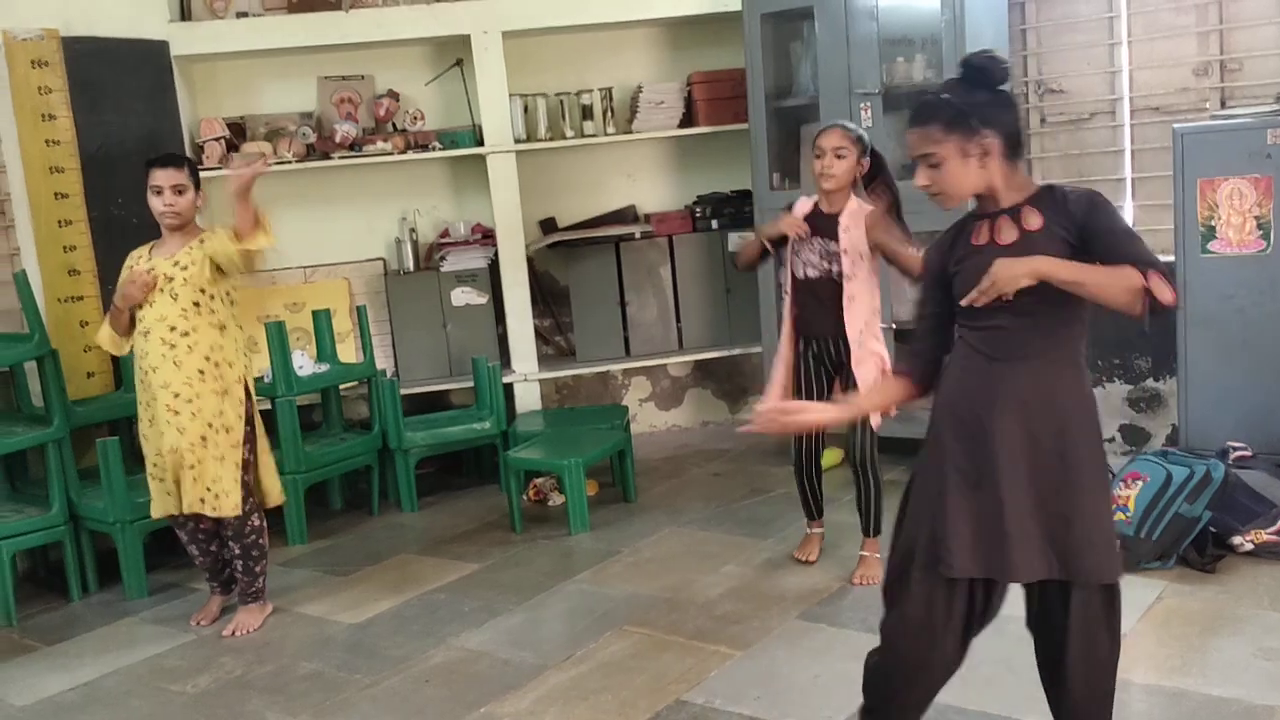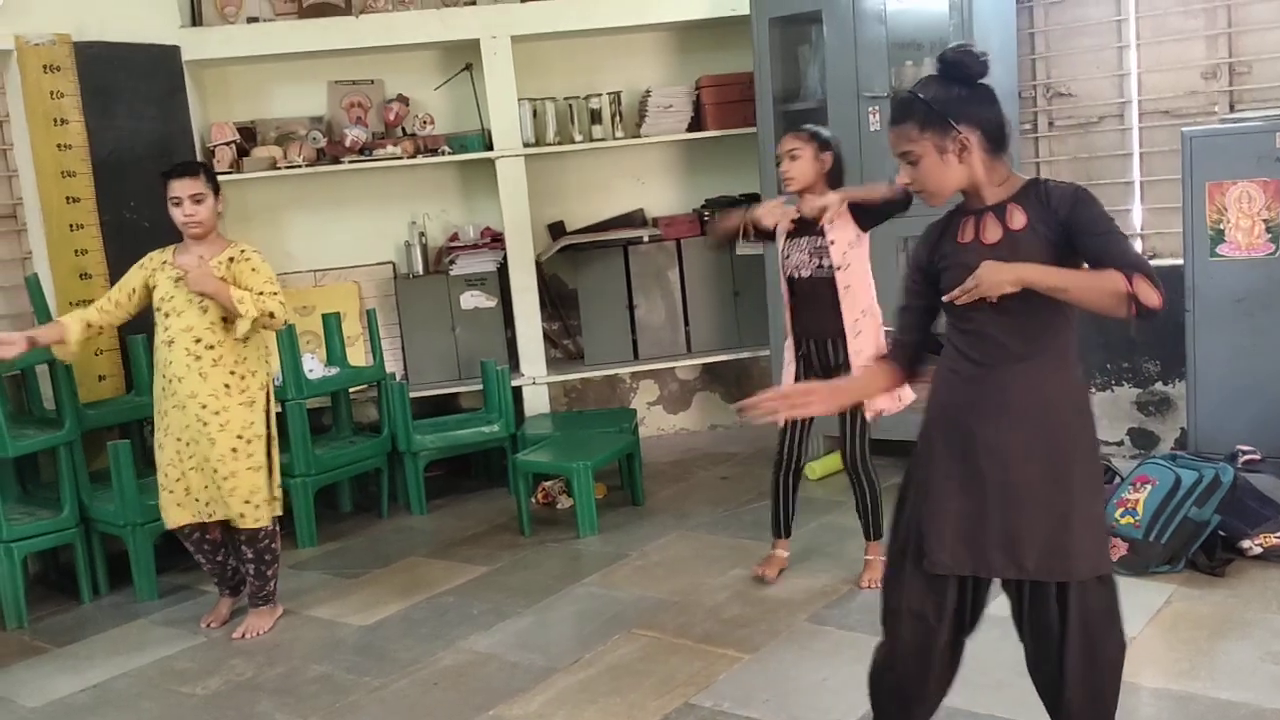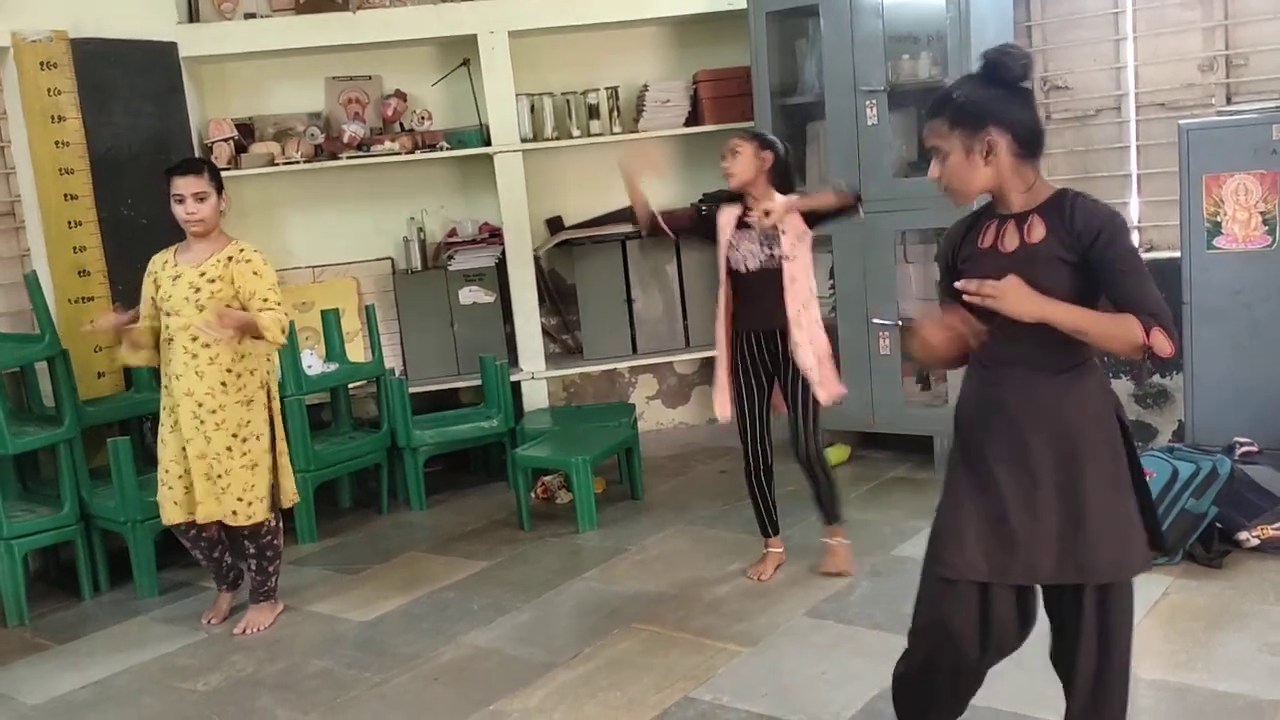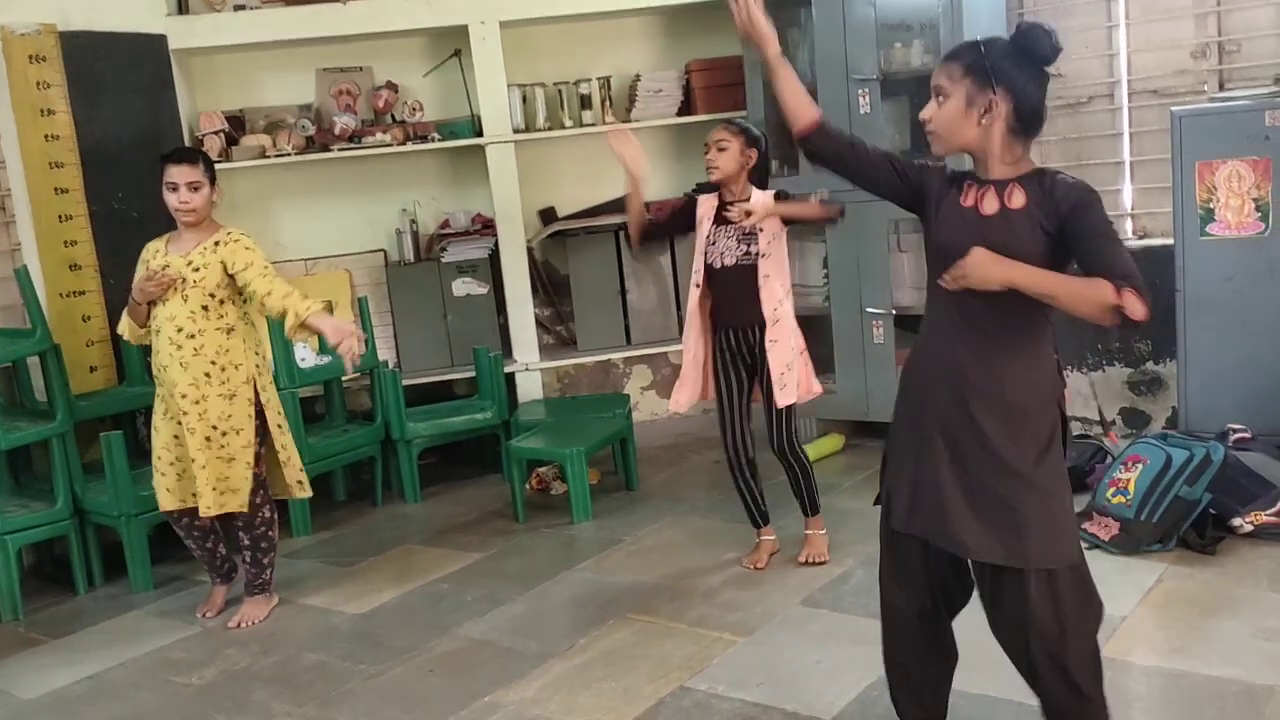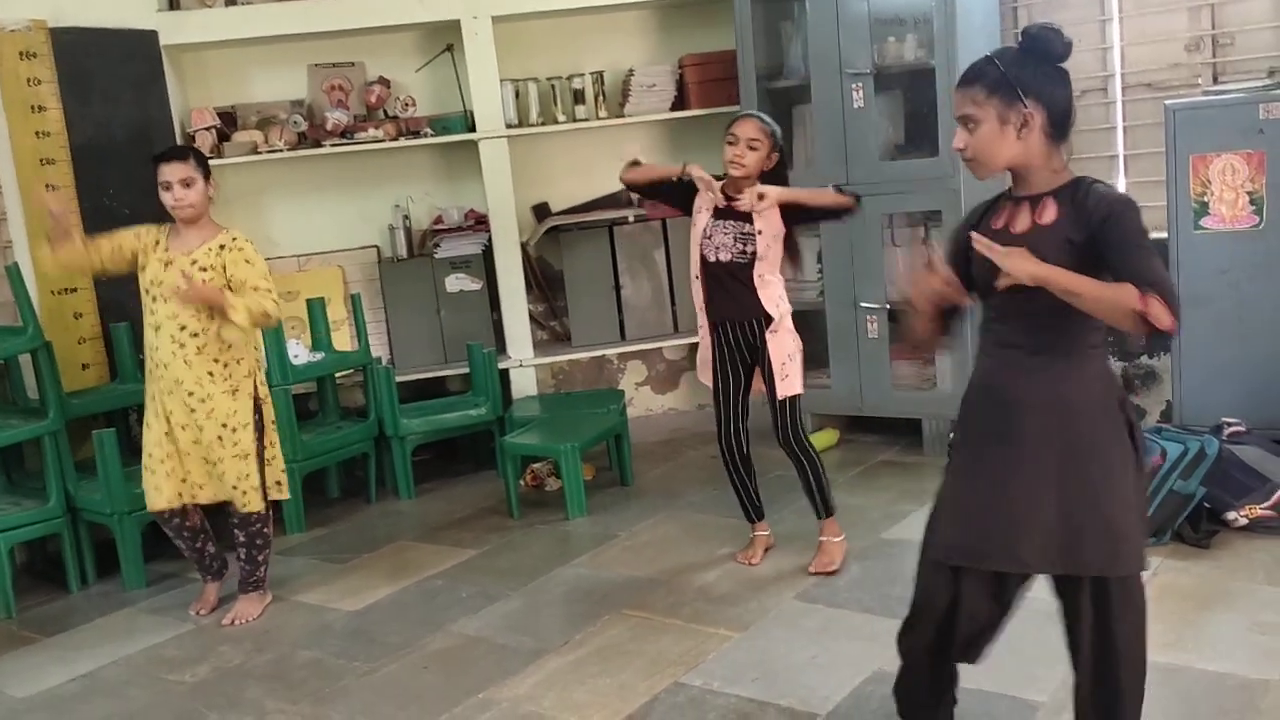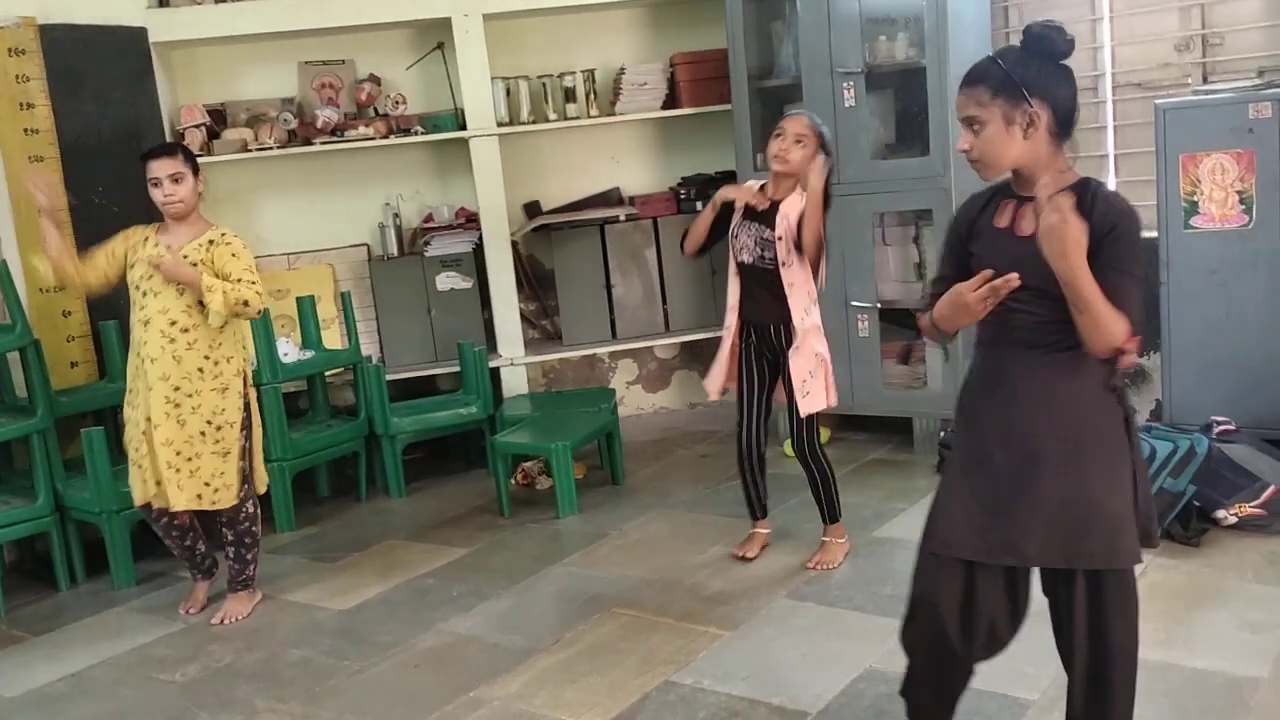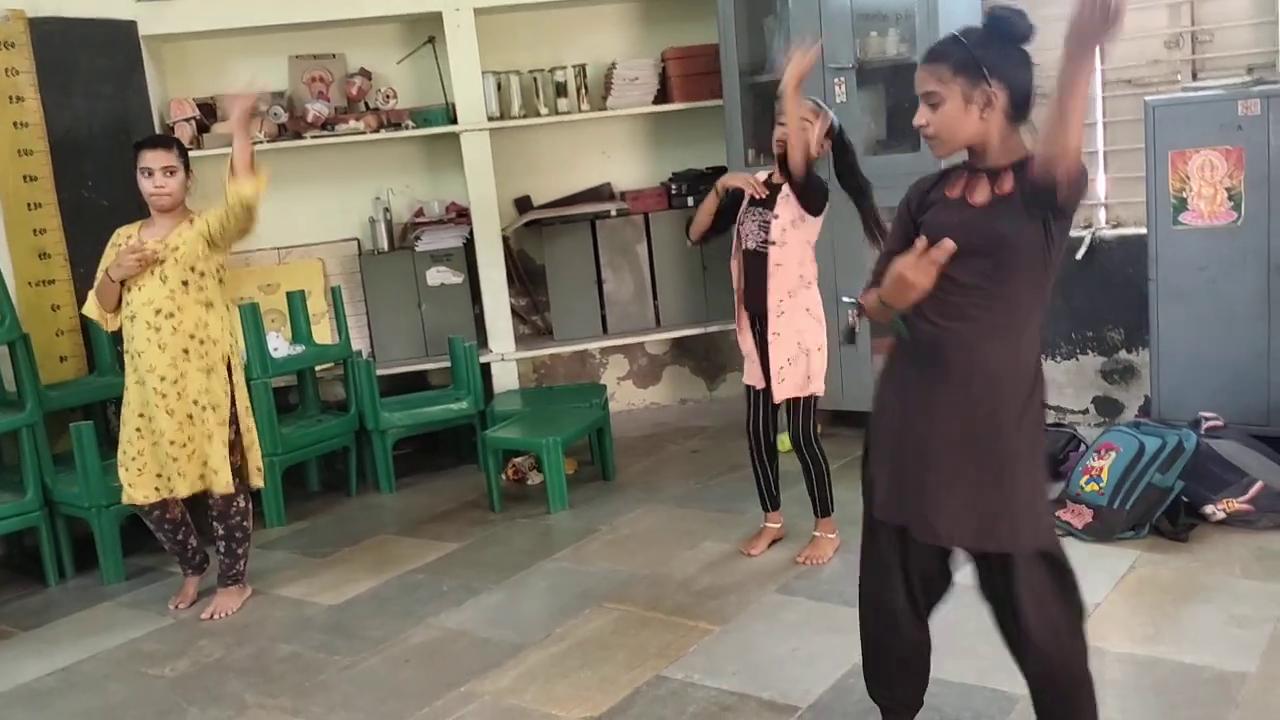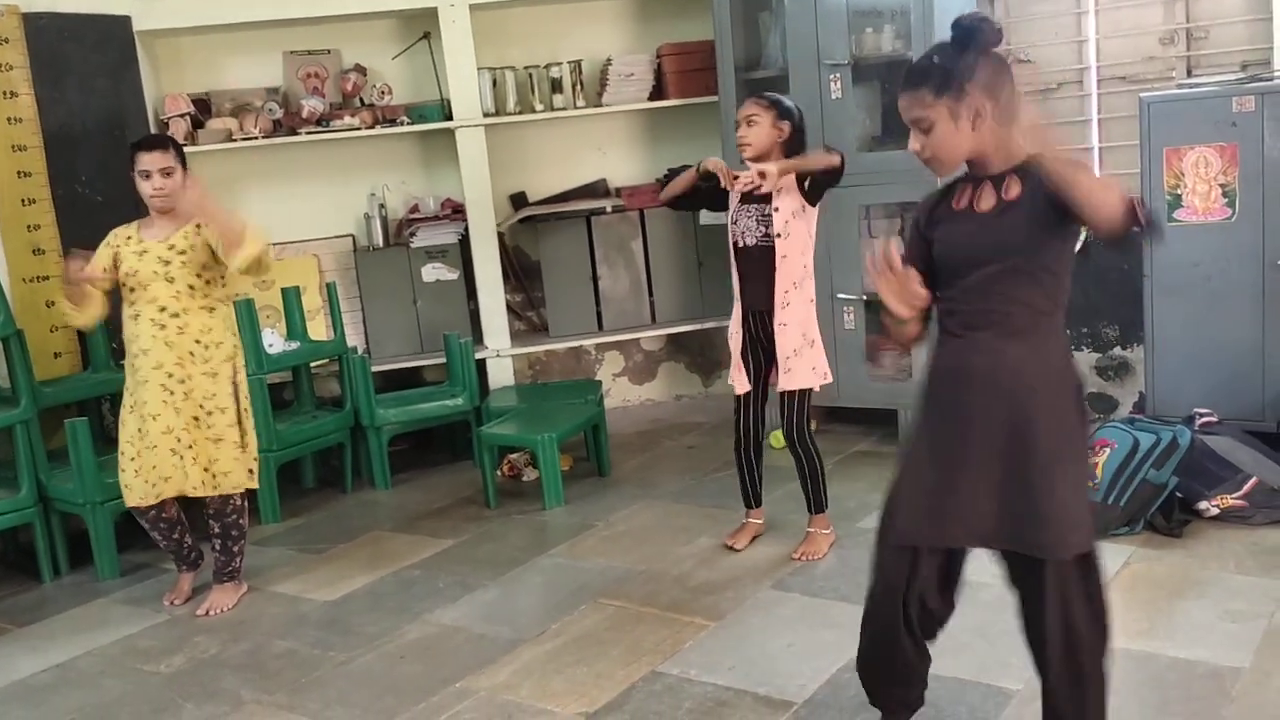
dt=0.4s
person 1, frame 1
left shoulder: (1077, 211)
right shoulder: (951, 248)
left elbow: (1157, 290)
right elbow: (920, 372)
left wrist: (1041, 266)
right wrist: (826, 413)
left hip: (1056, 438)
right hip: (964, 440)
left knee: (1076, 622)
right knee: (922, 620)
person 1, frame 2
left shoulder: (1063, 206)
right shoulder: (935, 235)
left elbow: (1144, 292)
right elbow: (902, 358)
left wrist: (1025, 274)
right wrist: (816, 395)
left hip: (1048, 440)
right hip: (957, 441)
left knee: (1075, 619)
right knee: (921, 619)
person 1, frame 3
left shoulder: (1086, 221)
right shoulder: (961, 241)
left elbow: (1157, 337)
left wrist: (1039, 307)
right wrist: (932, 338)
left hip: (1077, 448)
right hip: (987, 449)
left knee: (1092, 628)
right knee: (950, 619)
person 1, frame 4
left shoulder: (1064, 199)
right shoulder: (934, 190)
left elbow: (1129, 302)
right elbow: (821, 141)
left wrist: (1010, 272)
left hip: (1013, 428)
right hip: (927, 419)
left knee: (1040, 600)
right knee: (913, 596)
person 1, frame 5
left shoulder: (1101, 209)
right shoulder: (981, 221)
left elbow: (1157, 314)
right elbow: (927, 333)
left wrist: (1038, 270)
right wrist: (923, 300)
left hip: (1081, 440)
right hip: (990, 435)
left knee: (1102, 615)
right knee: (943, 600)
person 1, frame 6
left shoulder: (1106, 214)
right shoulder: (977, 215)
left elbow: (1114, 347)
right elbow: (933, 318)
left wrist: (1067, 262)
right wrist: (945, 317)
left hip: (1082, 438)
right hip: (991, 428)
left knee: (1096, 614)
right knee: (944, 596)
person 1, frame 7
left shoulder: (1049, 186)
right shoulder: (927, 194)
left elbow: (1056, 167)
right elbow: (872, 306)
right wrist: (895, 292)
left hip: (998, 412)
right hip: (910, 405)
left knee: (1029, 589)
right knee: (892, 578)
person 1, frame 8
left shoulder: (1048, 183)
right shoulder: (936, 211)
left elbow: (1124, 222)
right elbow: (907, 329)
left wrist: (1035, 143)
right wrist: (898, 309)
left hip: (1037, 413)
right hip: (951, 413)
left knee: (1060, 592)
right knee: (903, 574)
person 2, frame 1
left shoulder: (213, 248)
right shoulder: (136, 261)
left elbow: (245, 246)
right elbow: (116, 338)
left wrist: (242, 194)
right wrist: (120, 304)
left hip: (217, 396)
right hip: (160, 403)
left knee: (232, 495)
right knee: (181, 504)
left ankle: (254, 597)
right ankle: (220, 586)
person 2, frame 2
left shoulder: (243, 259)
right shoulder: (155, 264)
left elbow: (275, 313)
right elbow: (103, 312)
left wrist: (216, 288)
left hip: (235, 405)
right hip: (179, 408)
left knee: (246, 501)
right knee: (189, 511)
left ankle: (264, 600)
right ankle: (229, 588)
person 2, frame 3
left shoulder: (243, 259)
right shoulder: (160, 265)
left elbow: (275, 319)
right elbow: (146, 345)
left wrist: (241, 322)
right wrist: (124, 331)
left hip: (238, 401)
right hip: (182, 406)
left knee: (249, 498)
right knee: (185, 508)
left ankle: (266, 596)
right ankle: (228, 583)
person 2, frame 4
left shoulder: (231, 245)
right shoulder: (153, 253)
left elbow: (271, 289)
right elbow: (137, 331)
left wrist: (325, 322)
right wrist: (138, 299)
left hip: (229, 393)
right hip: (174, 398)
left knee: (247, 490)
right knee: (179, 498)
left ankle: (260, 589)
right ankle: (222, 577)
person 2, frame 5
left shoulder: (232, 247)
right shoulder: (149, 242)
left elbow: (267, 307)
right elbow: (86, 254)
left wrist: (213, 297)
right wrist: (59, 228)
left hip: (226, 392)
right hip: (167, 394)
left knee: (242, 488)
right knee: (168, 499)
left ankle: (254, 586)
right ankle: (212, 574)
person 2, frame 6
left shoulder: (222, 244)
right shoulder: (134, 242)
left elbow: (251, 302)
right elbow: (75, 275)
left wrist: (190, 279)
right wrist: (49, 215)
left hip: (216, 390)
right hip: (154, 393)
left knee: (232, 486)
right knee: (159, 493)
left ankle: (245, 585)
right ankle: (203, 572)
person 2, frame 7
left shoulder: (208, 232)
right shoulder: (122, 240)
left elbow: (242, 207)
right elbow: (102, 313)
left wrist: (240, 131)
right wrist: (114, 275)
left hip: (204, 380)
right hip: (146, 387)
left knee: (221, 478)
right knee: (149, 484)
left ankle: (234, 581)
right ankle: (193, 567)
person 2, frame 8
left shoulder: (206, 232)
right shoulder: (121, 240)
left elbow: (256, 260)
right elbow: (88, 308)
left wrist: (208, 215)
right wrist: (75, 280)
left hip: (205, 379)
right hip: (147, 385)
left knee: (216, 478)
right knee: (143, 490)
left ankle: (230, 577)
right ankle: (187, 564)
person 3, frame 1
left shoulder: (874, 216)
right shoulder: (799, 214)
left elbow: (916, 266)
right elbow: (743, 261)
left wrist: (880, 232)
right wrist: (769, 232)
left hip: (855, 347)
right hip: (808, 347)
left knee: (862, 452)
right knee: (804, 449)
left ankle: (871, 549)
right ankle: (815, 526)
person 3, frame 2
left shoulder: (849, 211)
right shoulder: (783, 220)
left elbow: (901, 194)
left wrist: (842, 198)
right wrist: (756, 214)
left hip: (849, 346)
right hip: (803, 350)
left knee: (855, 455)
right knee: (787, 453)
left ankle: (875, 551)
right ankle: (780, 547)
person 3, frame 3
left shoulder: (795, 213)
right shoulder: (725, 218)
left elbow: (850, 200)
right elbow: (658, 222)
left wrist: (790, 204)
right wrist: (633, 183)
left hip: (794, 343)
right hip: (746, 347)
left knee: (806, 448)
right knee: (755, 453)
left ankle: (836, 536)
right ankle: (772, 544)
person 3, frame 4
left shoulder: (772, 203)
right shoulder: (698, 209)
left elbow: (833, 210)
right elbow: (639, 237)
left wrist: (767, 213)
right wrist: (634, 173)
left hip: (771, 335)
right hip: (723, 339)
left knee: (784, 441)
right knee: (734, 445)
left ankle: (815, 528)
right ankle: (765, 534)
person 3, frame 5
left shoulder: (776, 202)
right shoulder: (700, 196)
left elbow: (846, 203)
right elbow: (631, 176)
left wrist: (781, 195)
right wrist: (686, 171)
left hip: (769, 328)
right hip: (724, 334)
left knee: (791, 435)
right knee: (730, 439)
left ankle: (831, 531)
right ankle: (760, 530)
person 3, frame 6
left shoulder: (802, 208)
right shoulder: (744, 198)
left elbow: (811, 257)
right elbow: (691, 248)
left wrist: (816, 190)
right wrist: (719, 198)
left hip: (796, 335)
right hip: (751, 336)
left knee: (806, 441)
right knee: (748, 439)
left ankle: (835, 534)
right ankle: (760, 525)
person 3, frame 7
left shoulder: (806, 186)
right shoulder: (750, 187)
left elbow: (796, 155)
right elbow: (697, 234)
left wrist: (794, 80)
right wrist: (722, 188)
left hip: (796, 323)
right hip: (757, 322)
left knee: (800, 429)
right knee: (758, 427)
left ankle: (826, 528)
right ankle: (772, 521)
person 3, frame 8
left shoulder: (799, 182)
right shoulder: (733, 187)
left elbow: (835, 161)
right elbow: (670, 197)
left wrist: (780, 167)
right wrist: (702, 169)
left hip: (790, 320)
right hip: (747, 322)
left knee: (796, 429)
right knee: (746, 426)
left ankle: (821, 524)
right ankle: (753, 515)
